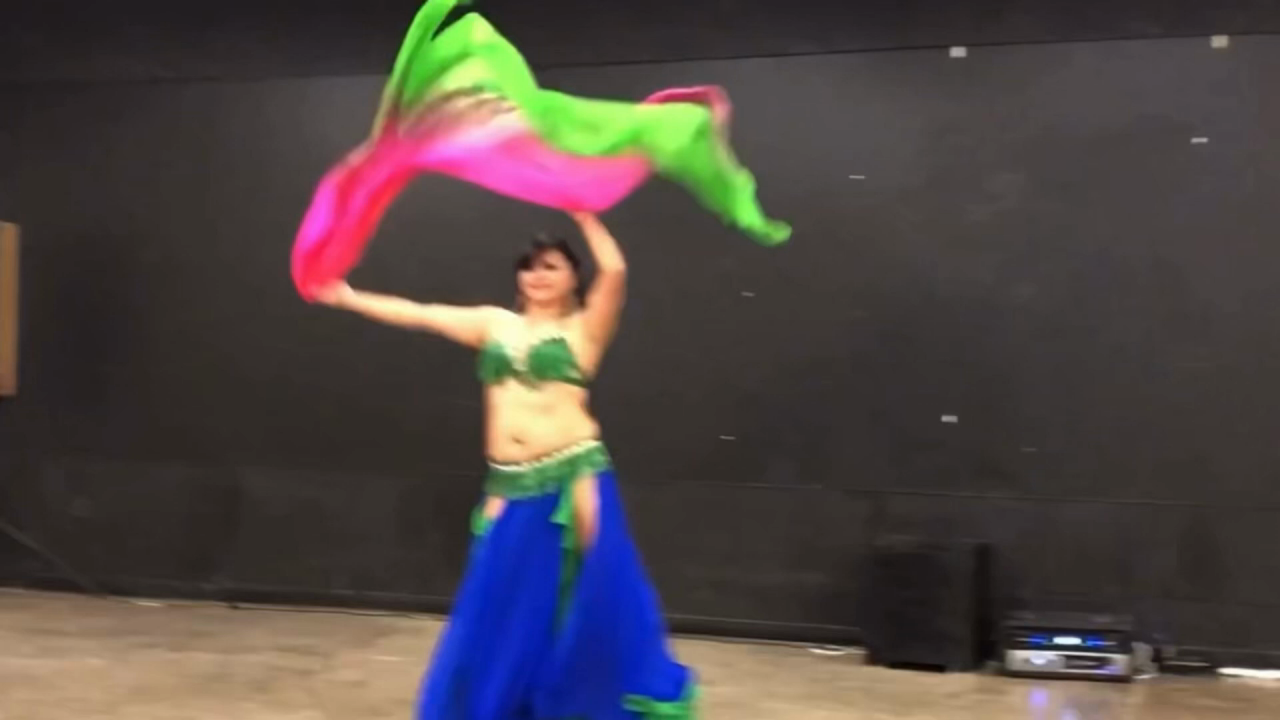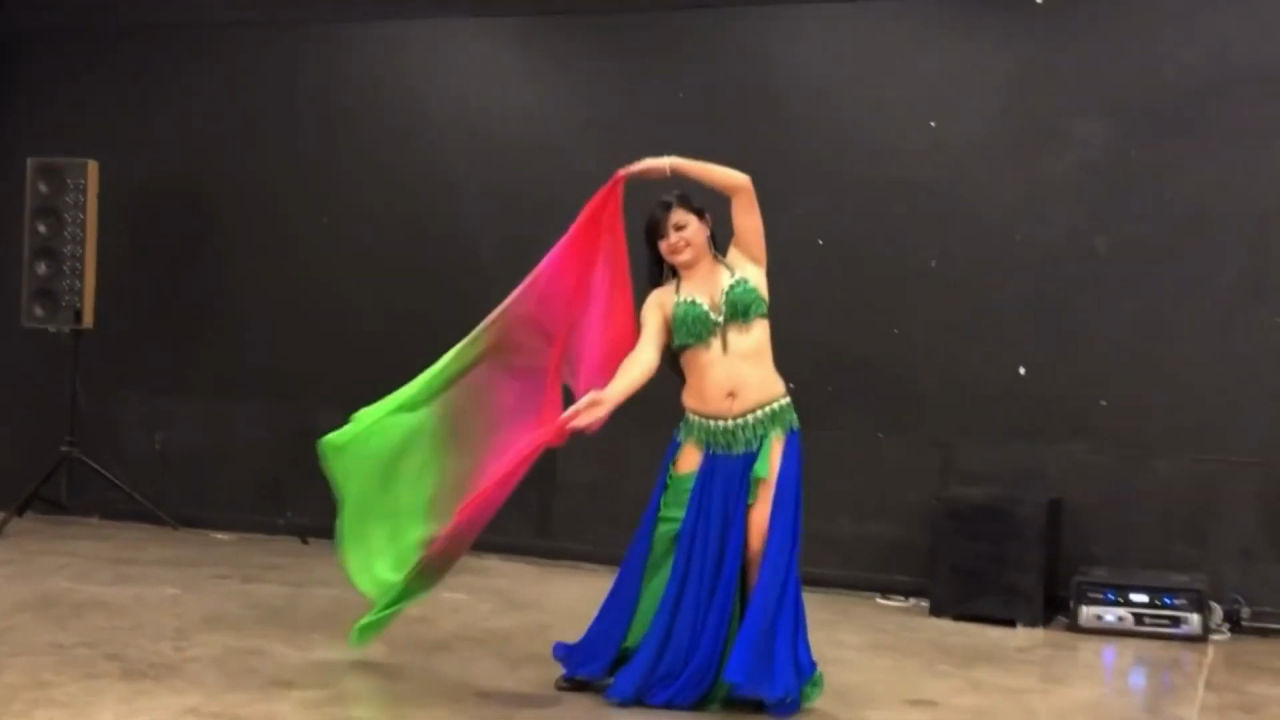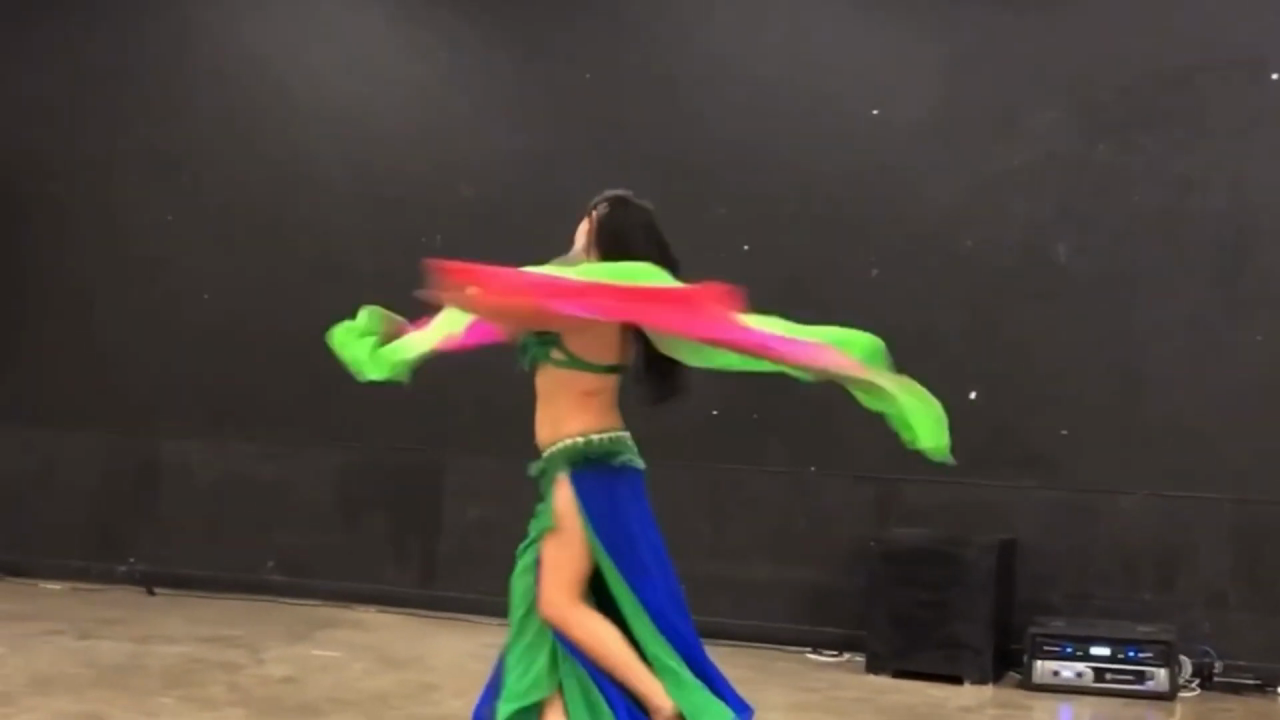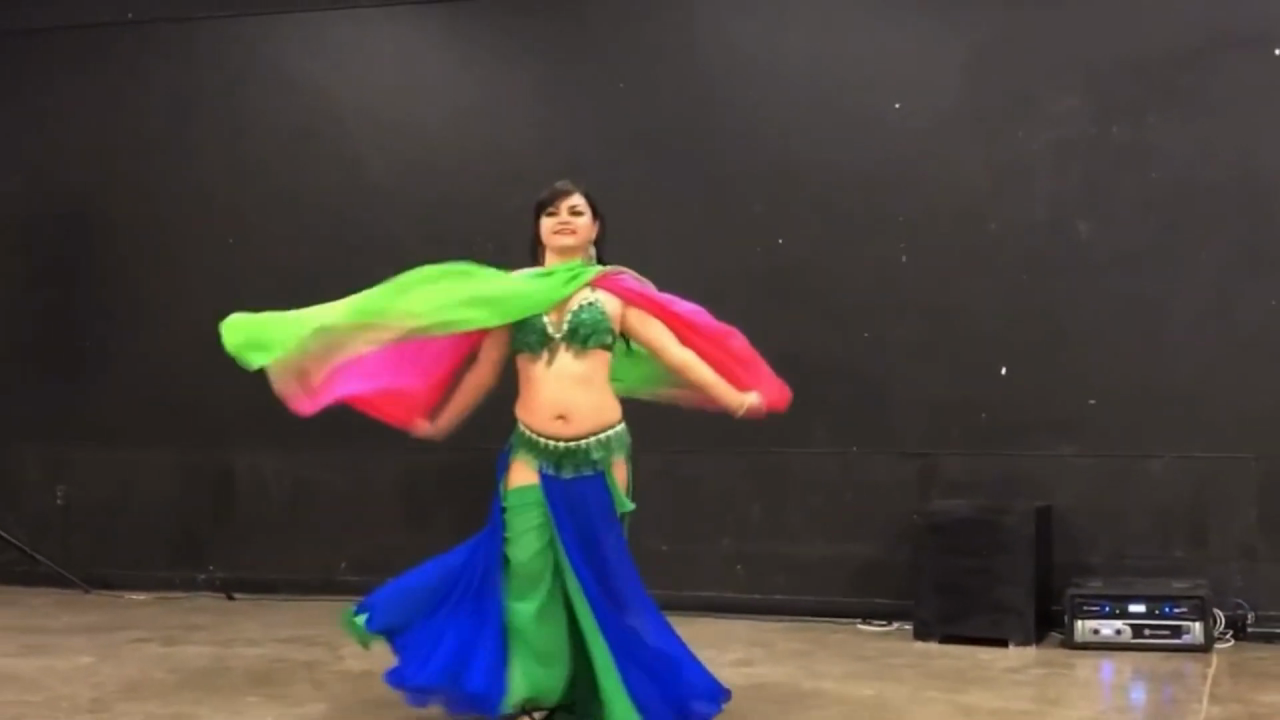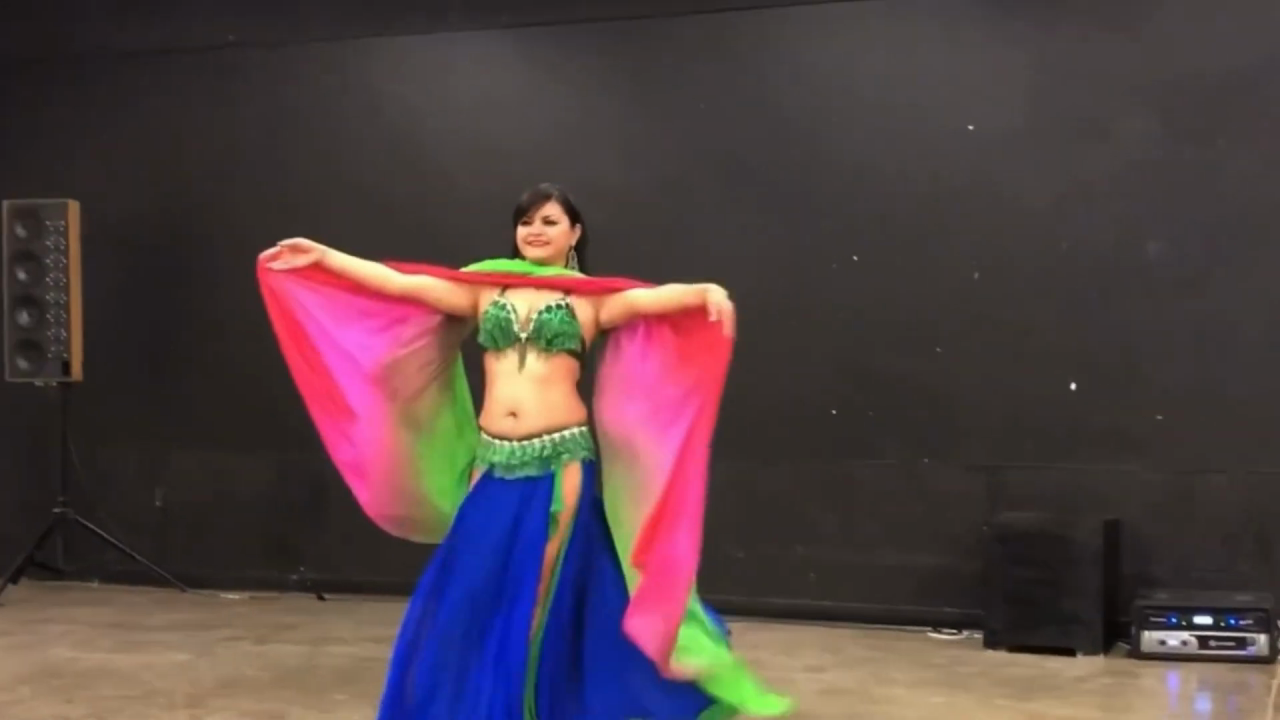
dt=1s
person 1, frame 1
left shoulder: (583, 331)
right shoulder: (495, 323)
left elbow: (613, 271)
right elbow: (420, 315)
left wrist: (585, 217)
right wrist: (349, 297)
left hip: (574, 471)
right hip: (510, 484)
left knee: (605, 584)
right knee: (499, 596)
person 1, frame 2
left shoulder: (745, 264)
right shoulder: (660, 301)
left elbow: (741, 186)
right elbow: (643, 359)
left wrist: (672, 165)
right wrist: (606, 398)
left hip: (769, 424)
right hip: (702, 435)
left knee: (760, 547)
right knee: (677, 546)
left ankle: (757, 670)
right ankle: (619, 661)
person 1, frame 3
left shoulder: (575, 289)
right shoulder: (630, 297)
left hip: (584, 465)
right hip: (601, 460)
left knee: (561, 605)
right knee: (538, 590)
person 1, frame 4
left shoulder: (616, 293)
right shoulder: (515, 293)
left elbow: (669, 349)
right elbow: (486, 370)
left wrist: (735, 399)
right wrist: (439, 423)
left hip: (601, 453)
right hip: (531, 454)
left knee: (601, 575)
right knee: (527, 570)
person 1, frame 5
left shoulder: (592, 298)
right shoulder: (483, 289)
left elbow: (656, 298)
right elbow: (399, 284)
left wrist: (706, 295)
right wrist: (323, 257)
left hip: (561, 454)
right hip: (492, 457)
left knee: (533, 585)
right knee: (474, 585)
